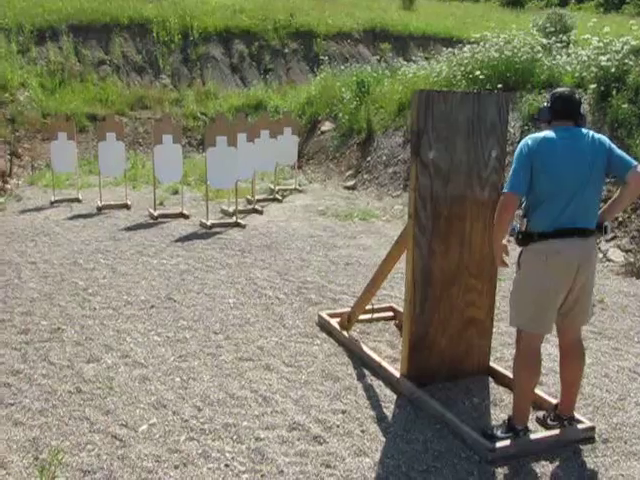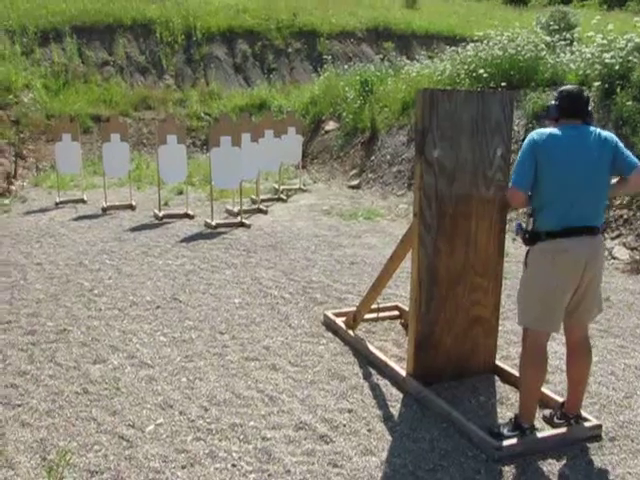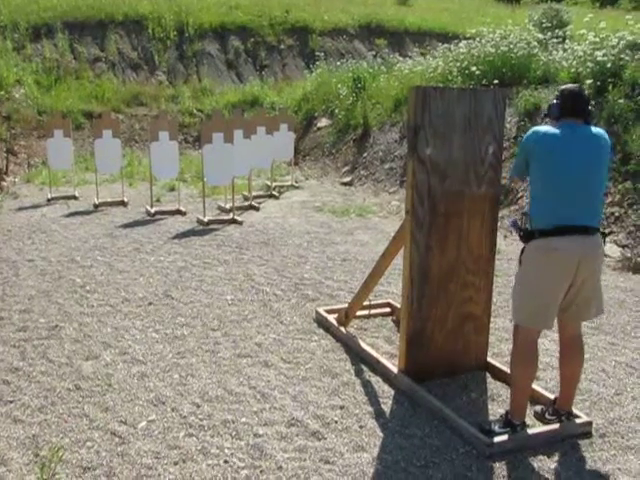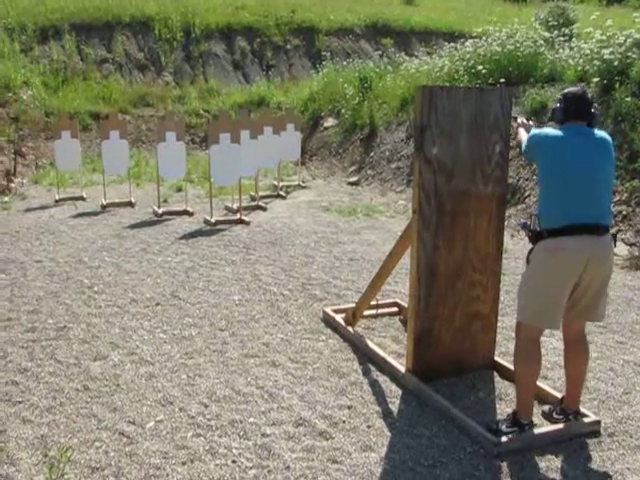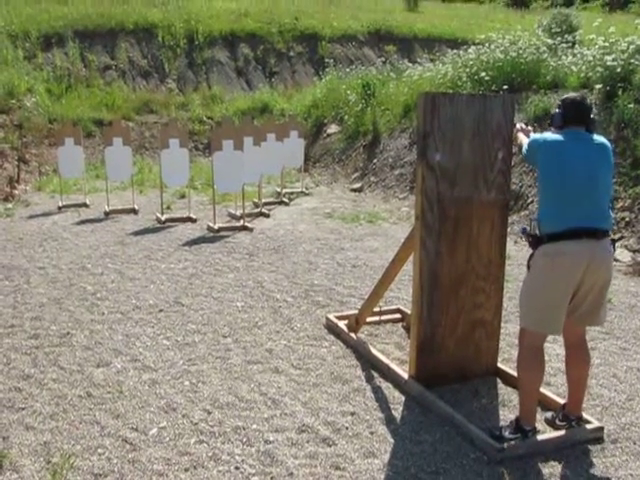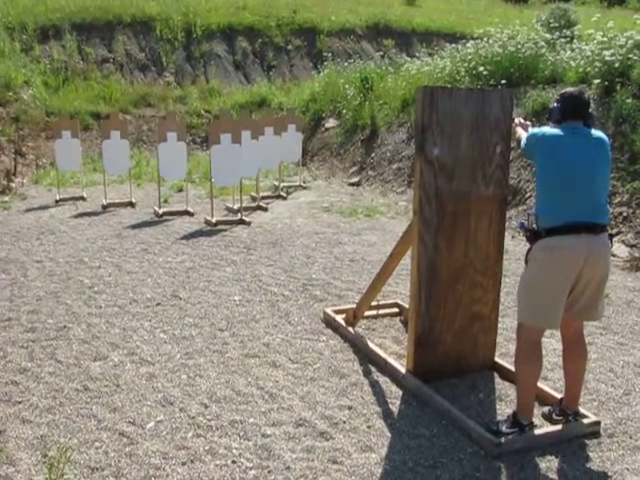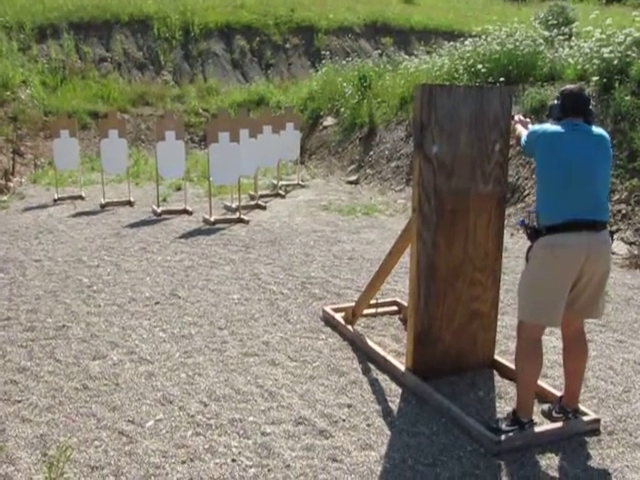
dt=0.3s
person 1, frame 1
left shoulder: (534, 144)
right shoulder: (598, 144)
left elbow: (510, 200)
left wrist: (497, 240)
right wrist: (603, 217)
left hip: (545, 250)
right hip: (585, 248)
left knee: (528, 339)
right knee: (571, 335)
left ankle: (518, 423)
right ankle: (565, 413)
person 1, frame 2
left shoulder: (539, 140)
right shoulder: (606, 141)
left elbow: (515, 197)
right wrist: (598, 192)
left hip: (552, 248)
right hip: (592, 246)
left knee: (535, 337)
right knee: (578, 332)
left ankle: (524, 422)
right ankle: (571, 411)
person 1, frame 3
left shoulder: (537, 137)
right shoulder: (602, 141)
left elbow: (517, 177)
left hip: (548, 246)
right hip: (590, 245)
left knee: (526, 334)
right knee: (571, 330)
left ankle: (515, 419)
right ankle: (563, 408)
person 1, frame 4
left shoulder: (544, 139)
right shoulder: (604, 143)
left elbow: (526, 146)
left wrist: (522, 130)
left hip: (558, 246)
right hip: (600, 246)
left knee: (528, 332)
right knee: (575, 329)
left ankle: (522, 417)
right ankle: (569, 407)
person 1, frame 5
left shoulder: (544, 144)
right shoulder: (603, 148)
left elbow: (527, 149)
left wrist: (522, 134)
left hip: (558, 251)
right hip: (599, 250)
left knee: (531, 338)
right knee: (575, 334)
left ankle: (525, 424)
right ankle: (572, 413)
person 1, frame 6
left shoulder: (543, 138)
right shoulder: (600, 142)
left elbow: (525, 144)
left wrist: (521, 129)
left hip: (556, 245)
right hip: (597, 245)
left knee: (529, 333)
right knee: (573, 329)
left ankle: (523, 418)
right ankle: (569, 408)
person 1, frame 7
left shoulder: (544, 135)
right shoulder: (601, 139)
left elbow: (525, 140)
left wrist: (520, 126)
left hip: (557, 243)
right hip: (597, 242)
left knee: (529, 331)
right knee: (573, 326)
left ankle: (522, 416)
right ankle: (569, 405)
